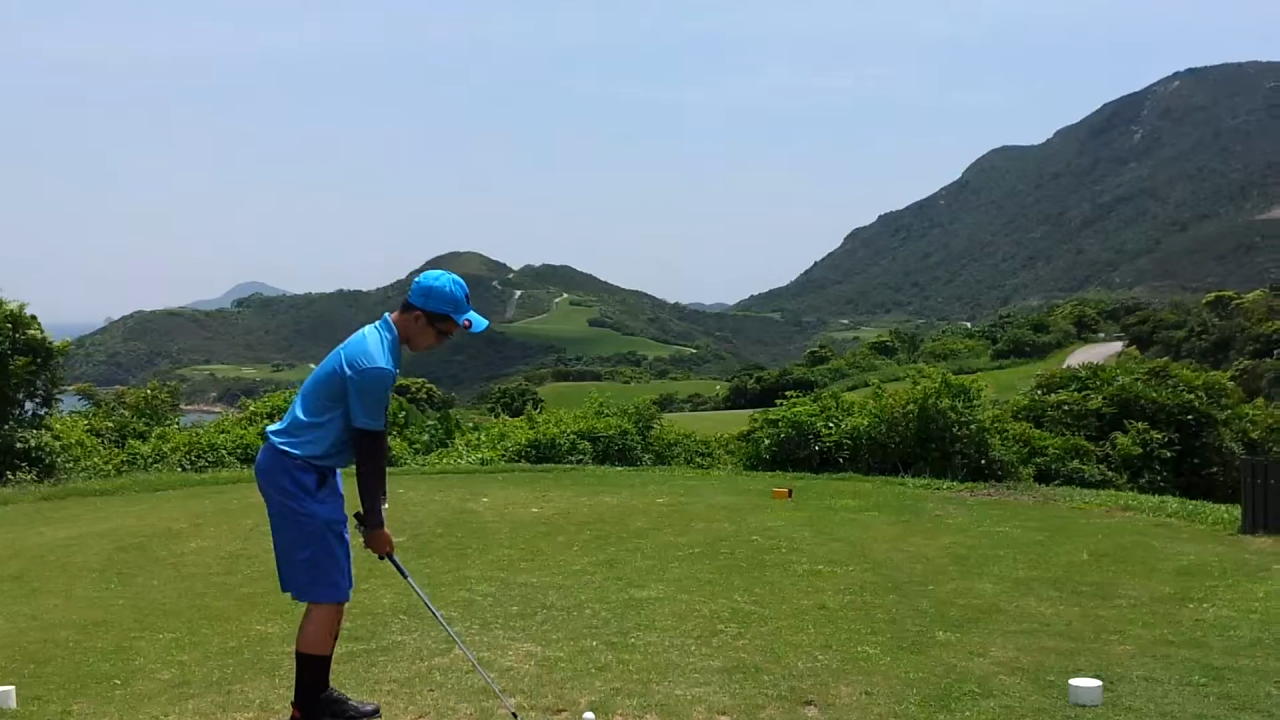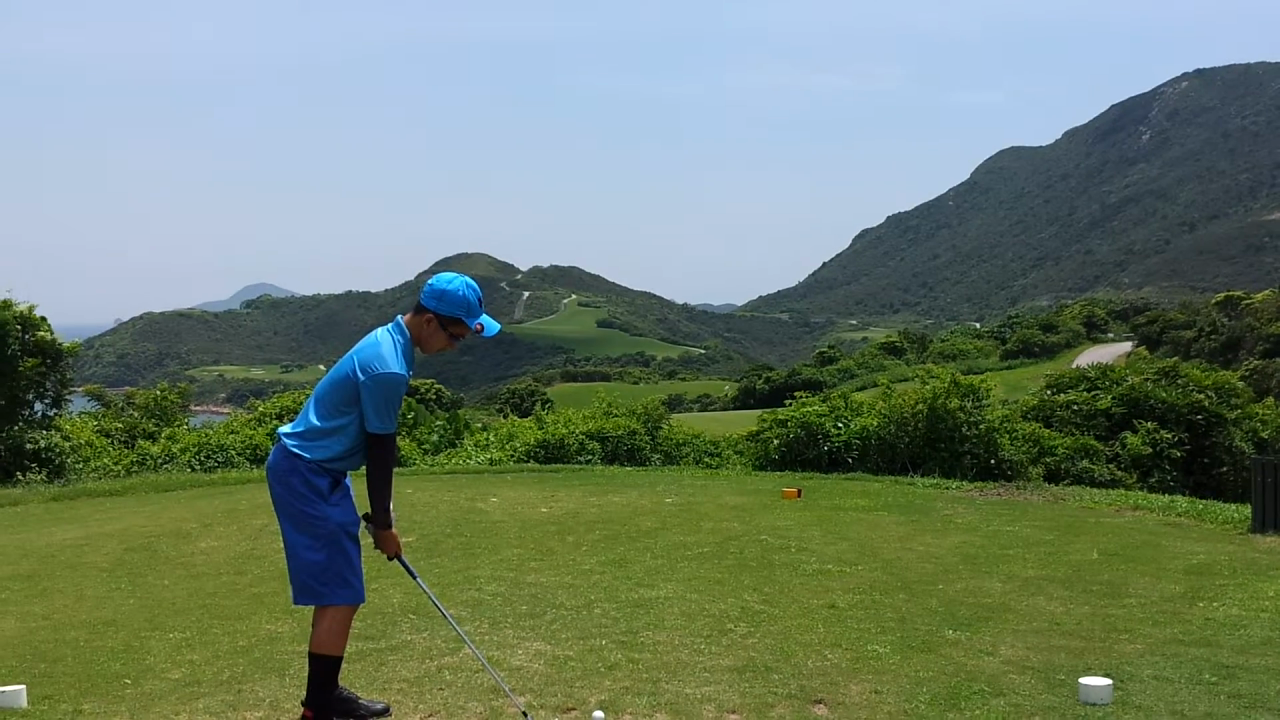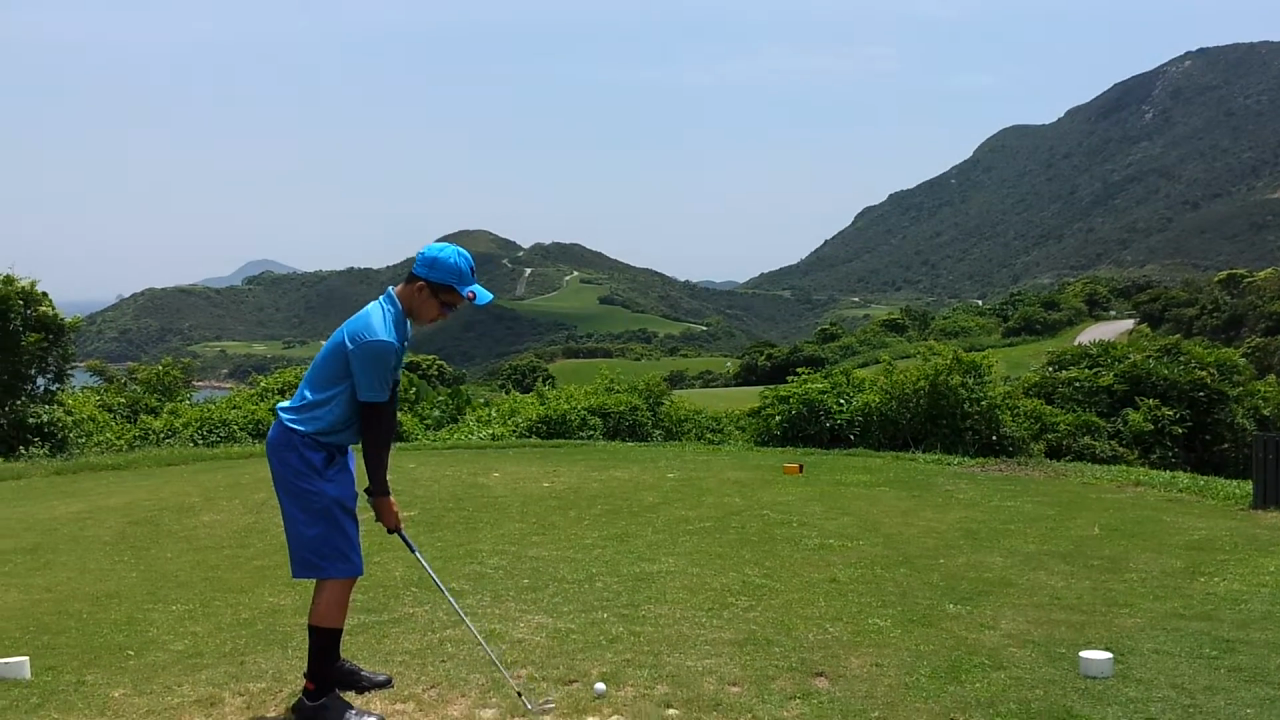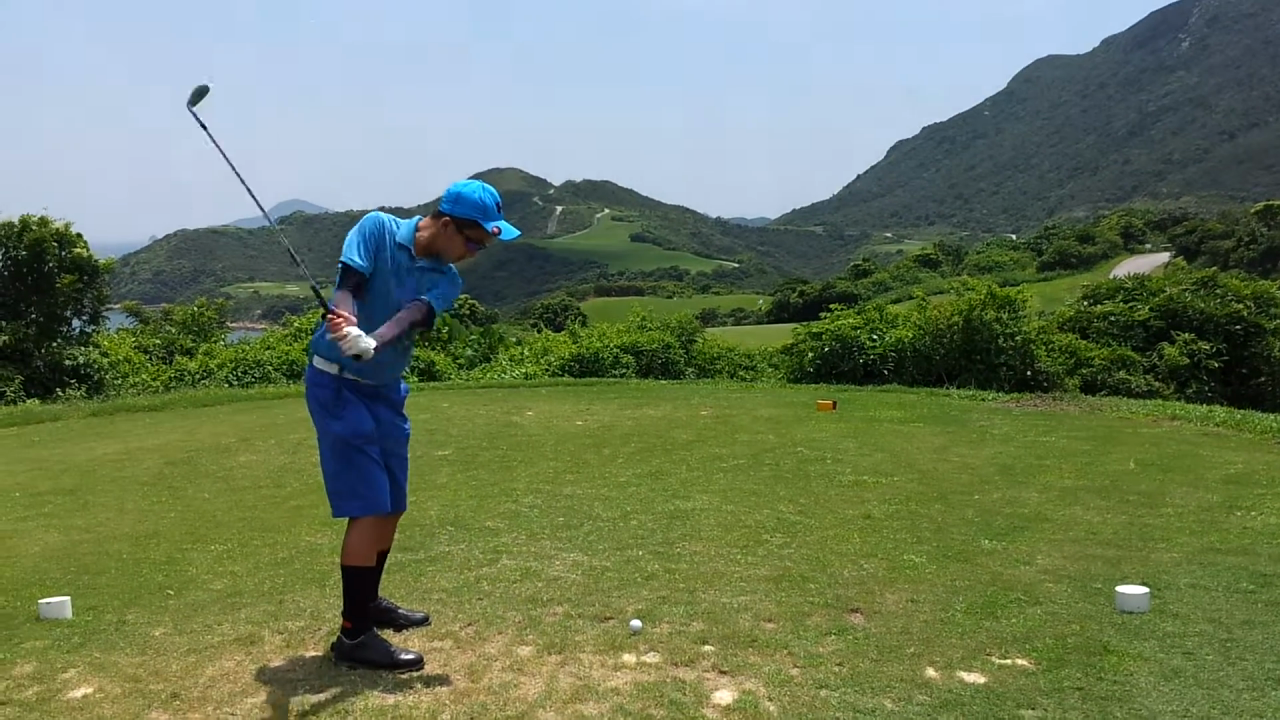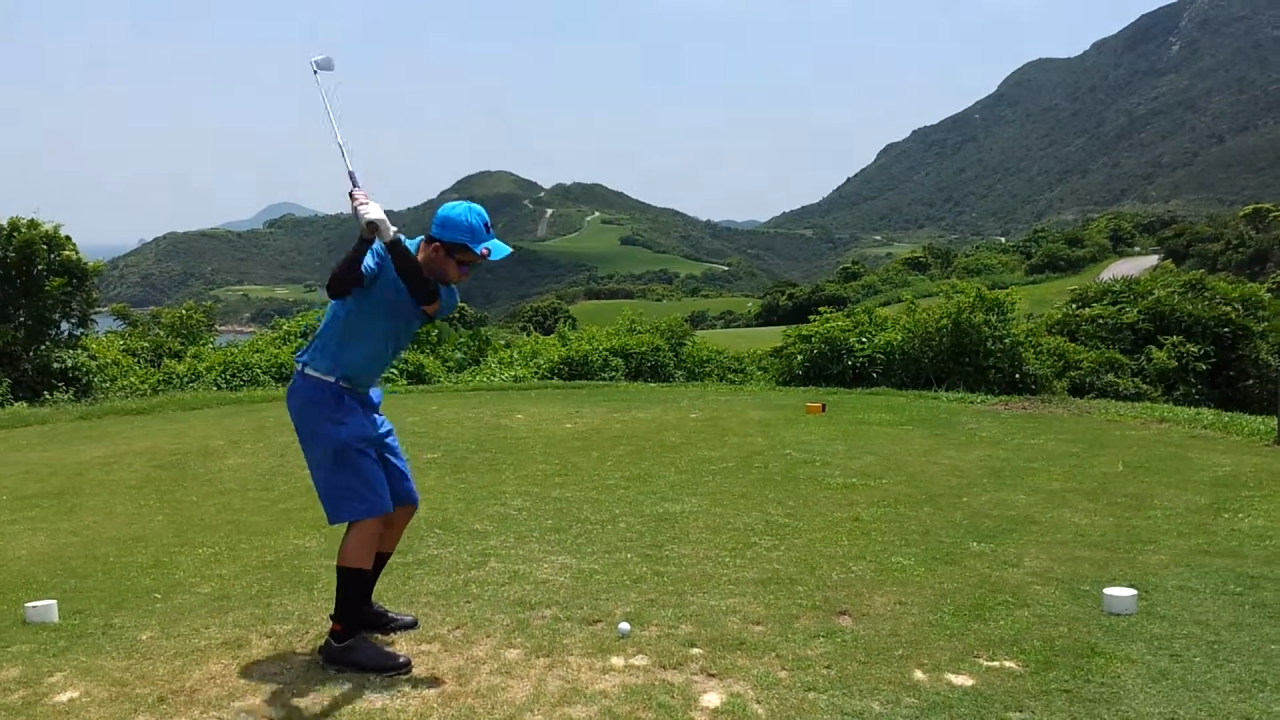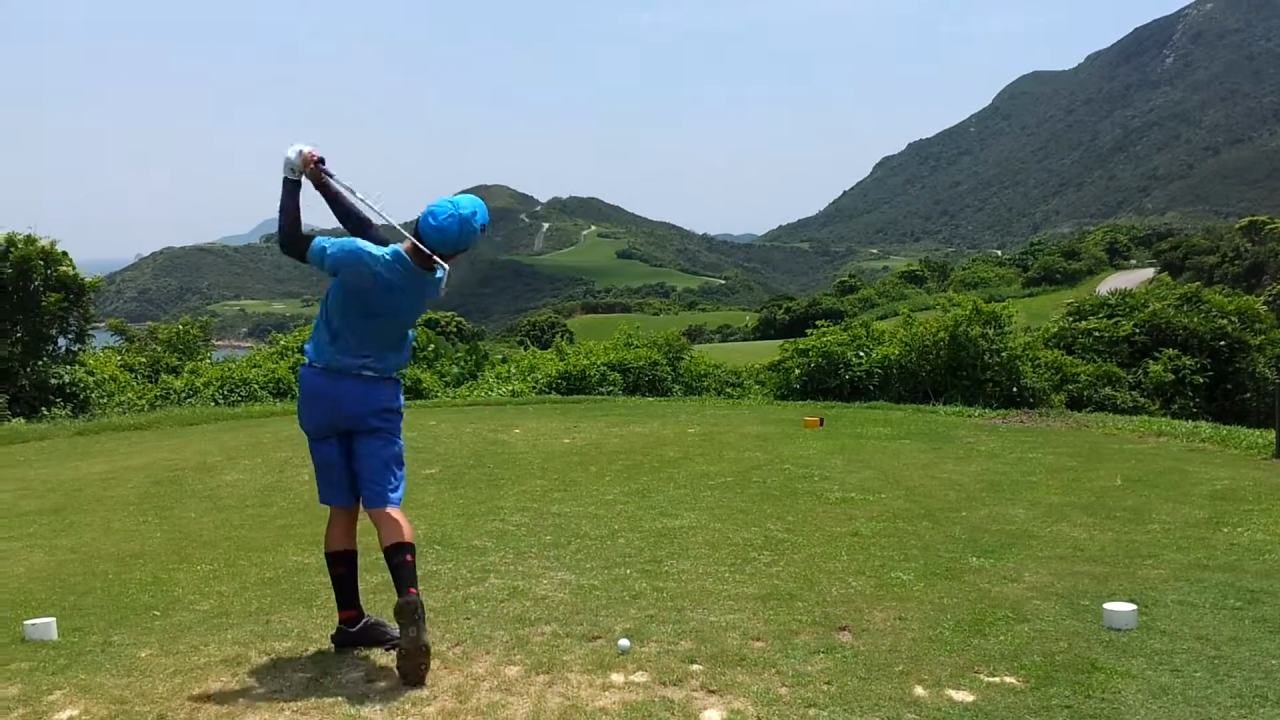
dt=0.5s
person 1, frame 1
left shoulder: (377, 339)
right shoulder: (374, 363)
left elbow: (374, 441)
right elbow: (367, 449)
left wrist: (377, 508)
right wrist: (375, 524)
left hip: (308, 466)
right hip: (295, 470)
left knee: (332, 589)
right knee: (327, 595)
person 1, frame 2
left shoulder: (389, 340)
right shoulder: (388, 368)
left elbow: (382, 445)
right elbow: (378, 452)
left wrist: (381, 512)
right wrist: (382, 524)
left hip: (315, 468)
right hip: (306, 474)
left knee: (336, 590)
right knee: (340, 595)
person 1, frame 3
left shoulder: (391, 319)
right shoulder: (379, 337)
left elbow: (385, 413)
right elbow: (372, 421)
left wrist: (379, 483)
right wrist: (381, 493)
left hip: (323, 445)
right hip: (304, 448)
left knee: (338, 564)
right knee: (339, 568)
left ankle: (329, 665)
person 1, frame 4
left shoulder: (446, 281)
right shoulder: (377, 228)
left elbow: (411, 320)
right elbow: (348, 292)
left wrist: (370, 344)
right wrist: (345, 318)
left hip: (385, 389)
right hip: (338, 386)
left knee: (391, 506)
right knee: (368, 507)
left ankle: (367, 603)
right ankle: (354, 634)
person 1, frame 5
left shoulder: (443, 294)
right shoulder: (380, 252)
left elbow: (422, 294)
right elbow: (338, 287)
left wrist: (388, 236)
right wrist: (371, 235)
left hip: (358, 395)
right hip: (321, 393)
left knee: (401, 505)
right knee: (369, 512)
left ankle: (358, 607)
right ankle: (344, 637)
person 1, frame 6
left shoulder: (360, 261)
right shoulder: (434, 279)
left elbow: (291, 242)
right elbow: (377, 236)
left wrist: (294, 177)
right wrist: (323, 182)
left hip: (320, 385)
right hip: (375, 395)
left knee: (341, 505)
right knee: (385, 502)
left ankle: (351, 619)
right ankle: (407, 601)
